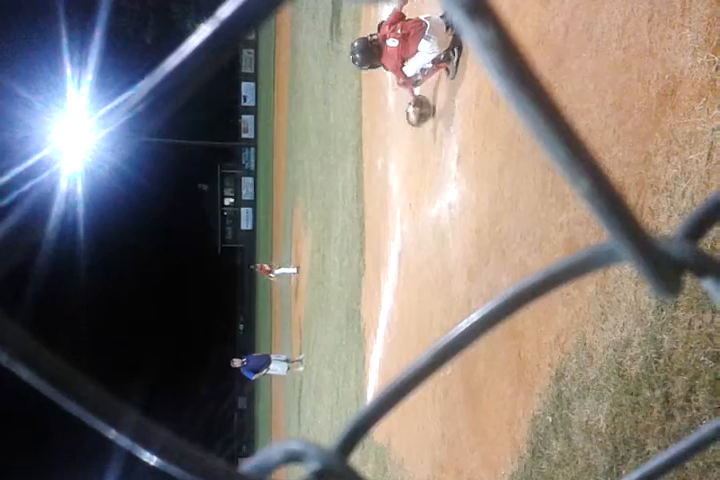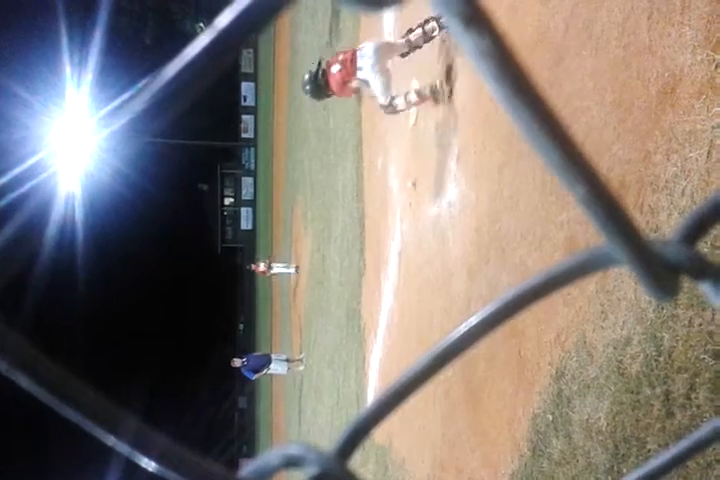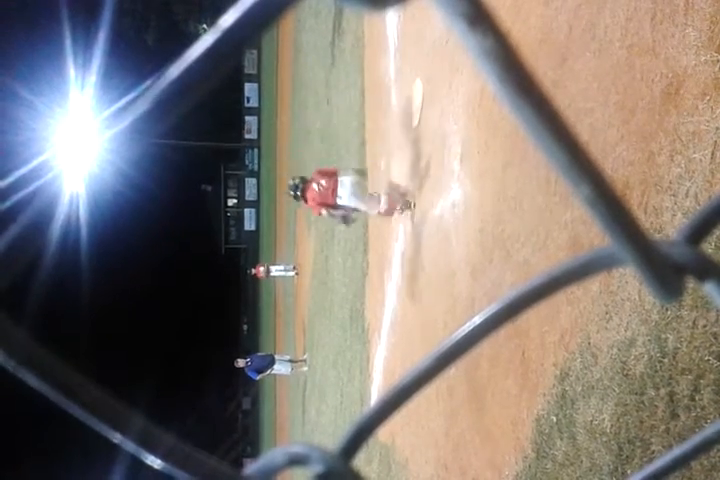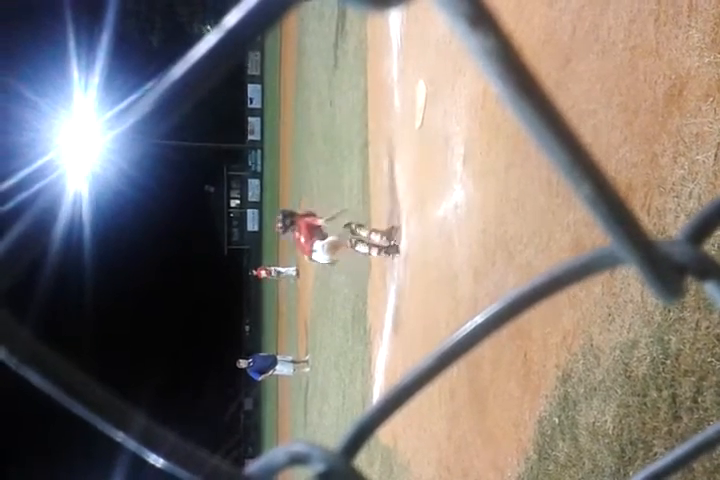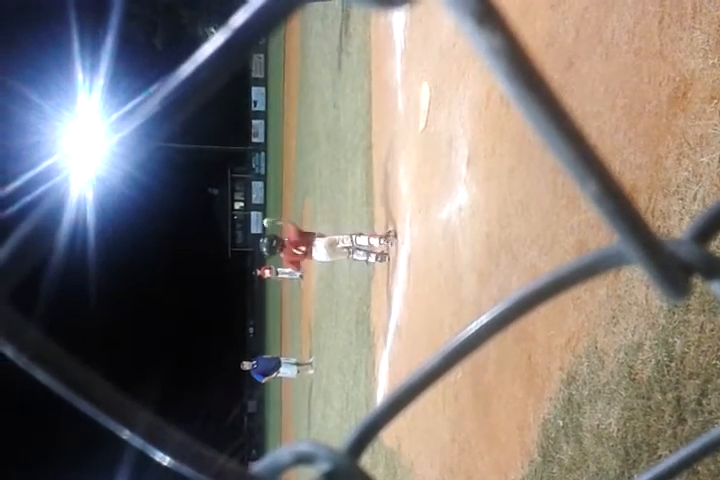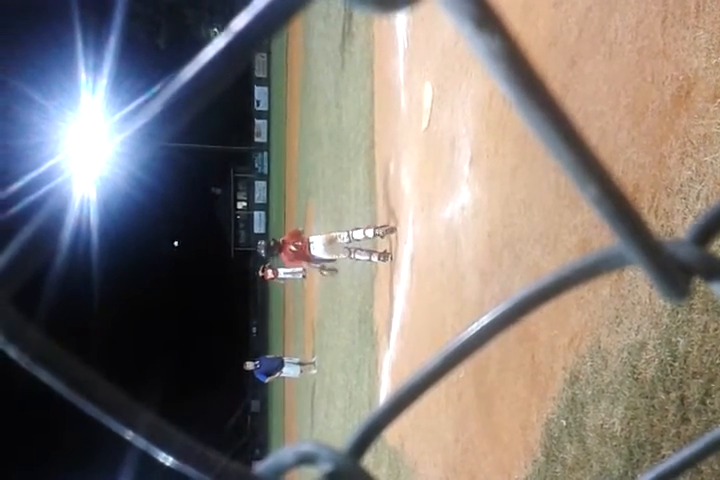
dt=0.7s
person 1, frame 1
left shoulder: (391, 61)
right shoulder: (385, 29)
left elbow: (403, 80)
left hip: (432, 44)
left knee: (410, 77)
left ankle: (447, 59)
right ankle: (446, 22)
person 1, frame 2
left shoulder: (338, 87)
right shoulder: (333, 64)
left elbow: (357, 83)
left hip: (371, 67)
left knee: (390, 106)
right knee: (407, 43)
left ankle: (435, 91)
right ankle: (435, 25)
person 1, frame 3
left shoulder: (311, 200)
right shoulder: (317, 174)
left elbow: (326, 212)
right elbow: (338, 172)
left wrist: (341, 216)
right wrist: (358, 172)
left hip: (346, 196)
right hip: (351, 180)
person 1, frame 4
left shoulder: (297, 235)
right shoulder: (303, 219)
left elbow: (307, 255)
right elbow: (323, 221)
right wrist: (339, 213)
left hip: (320, 256)
right hip: (324, 247)
left knee: (353, 242)
right knee: (352, 228)
left ankle: (384, 250)
right ankle: (385, 237)
person 1, frame 5
left shoulder: (286, 257)
right shoulder: (289, 241)
right elbow: (292, 228)
left hip: (317, 254)
left knee: (350, 253)
right knee: (354, 239)
left ankle: (379, 251)
right ankle: (383, 240)
person 1, frame 6
left shoulder: (287, 259)
left hip: (316, 250)
right hip: (316, 242)
left knee: (350, 253)
right knee: (349, 235)
left ankle: (378, 257)
right ankle: (375, 231)
